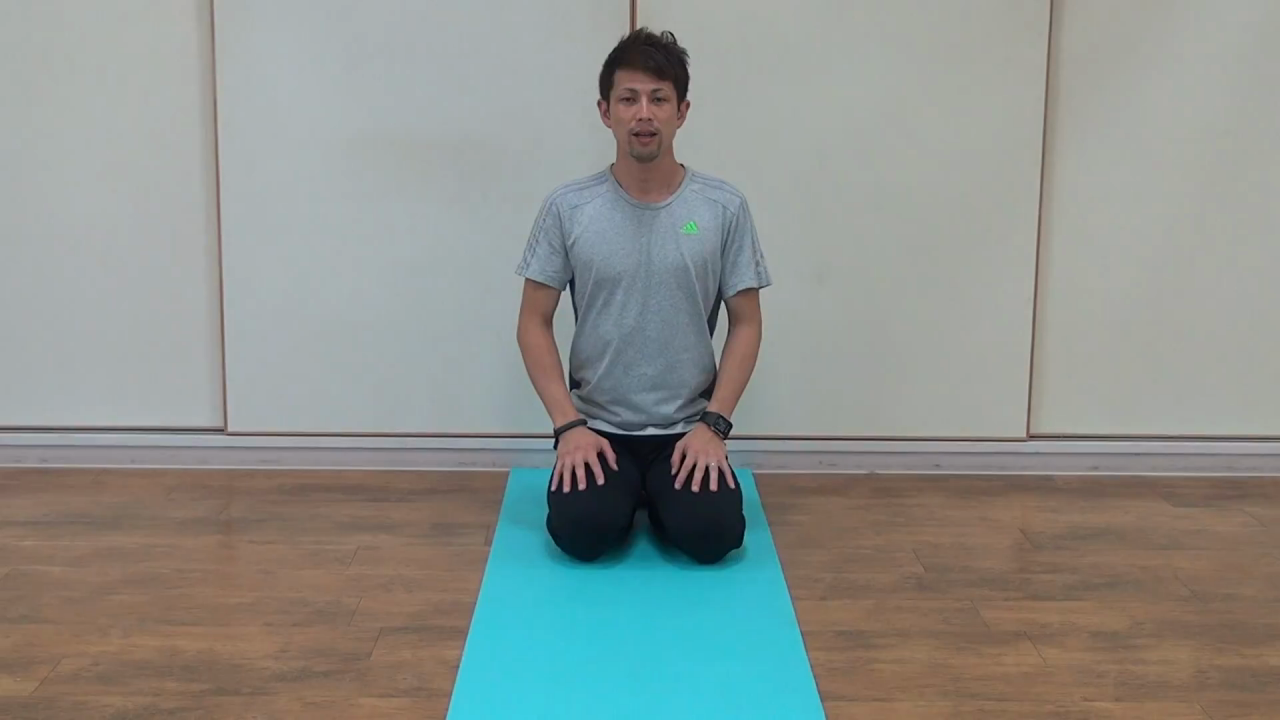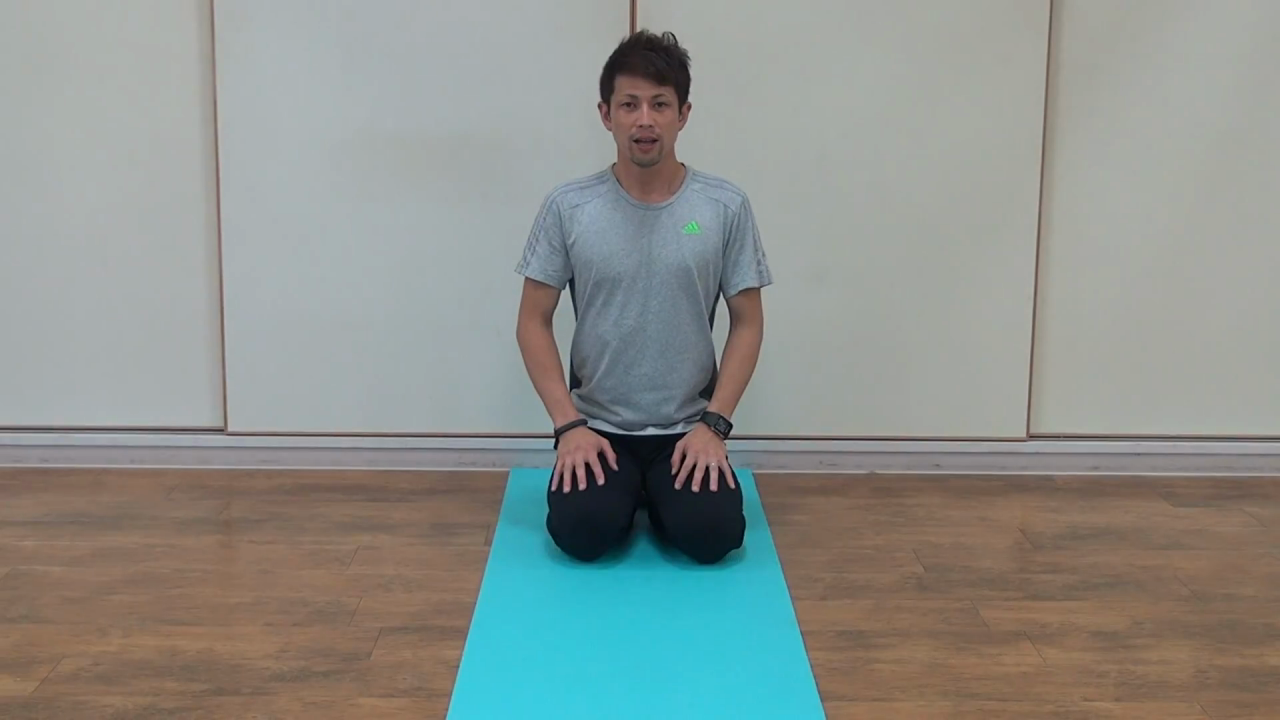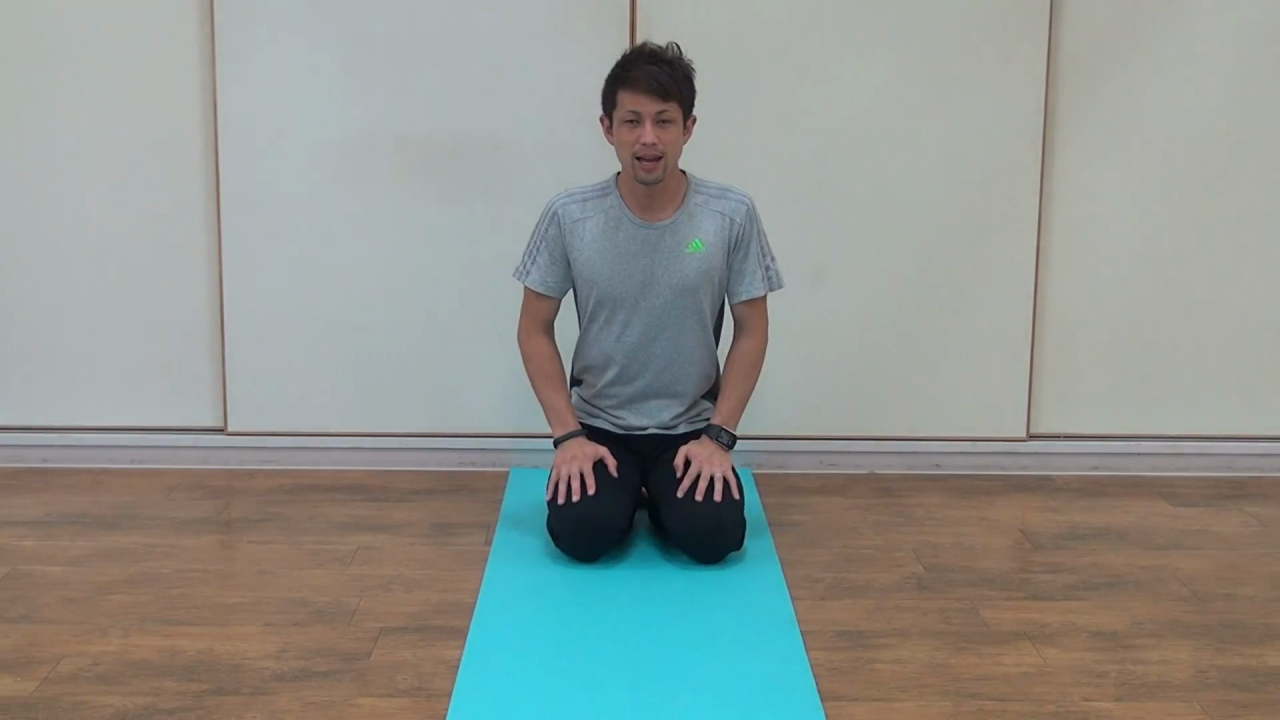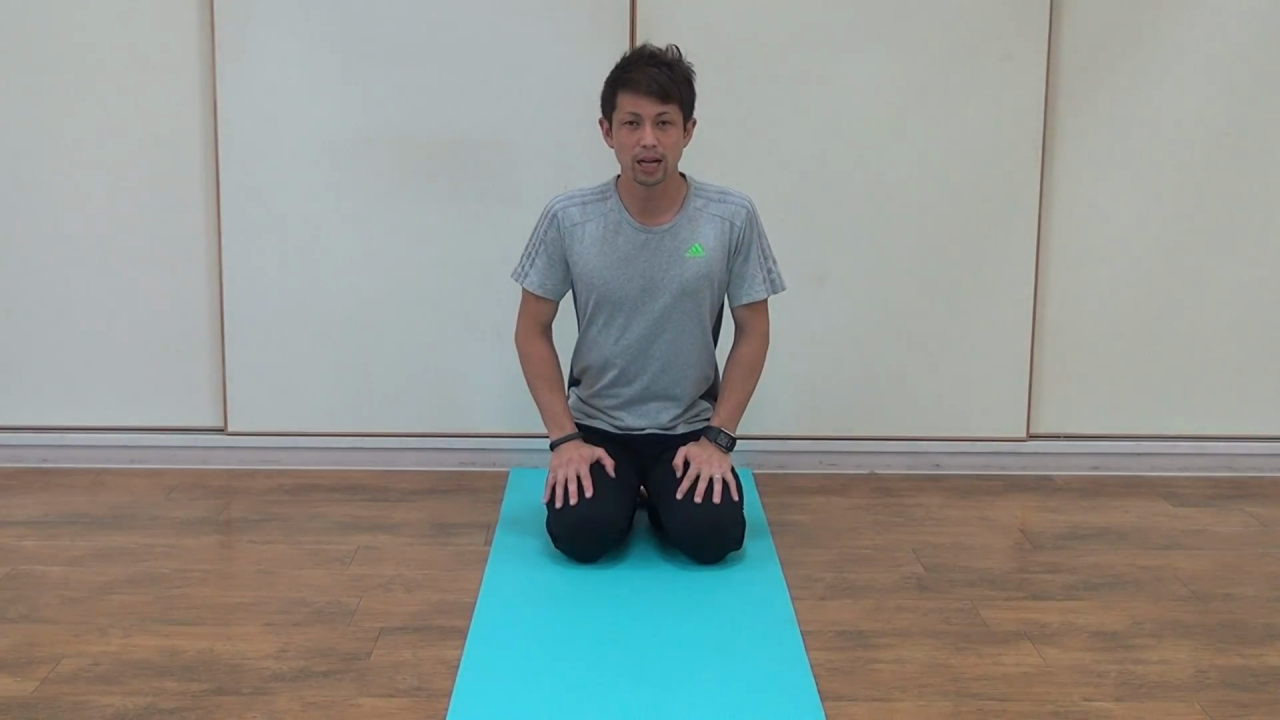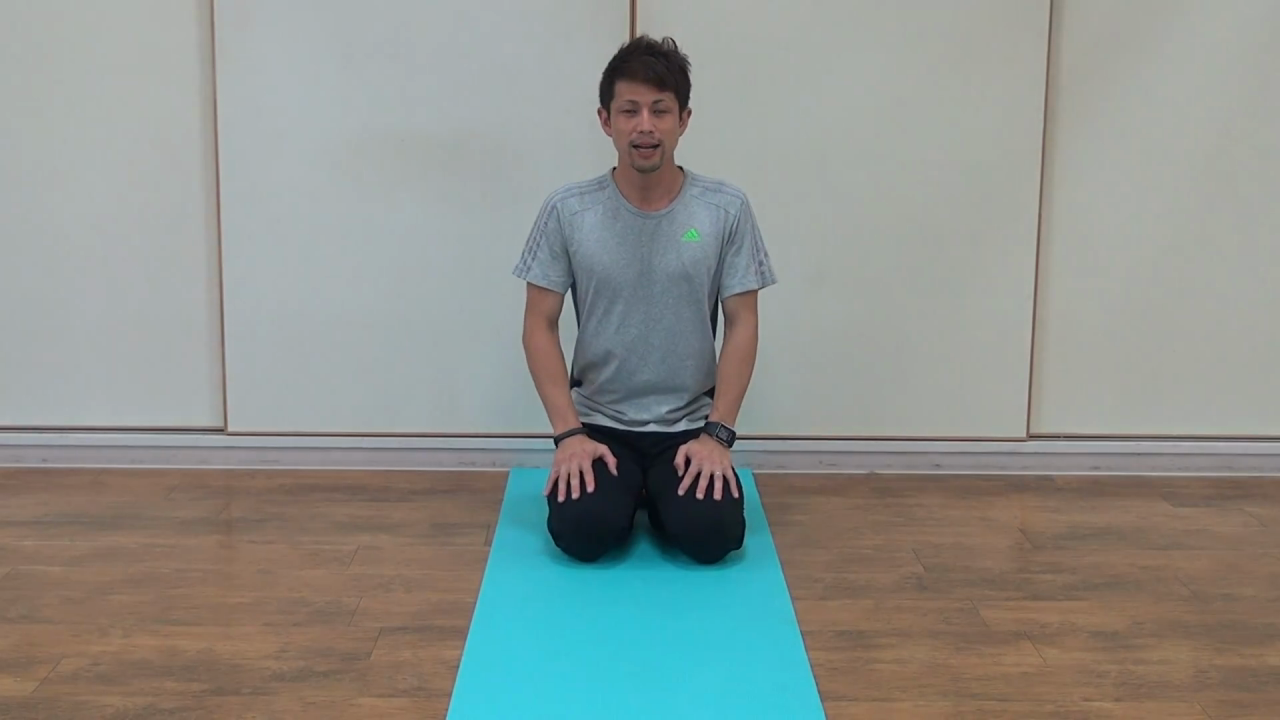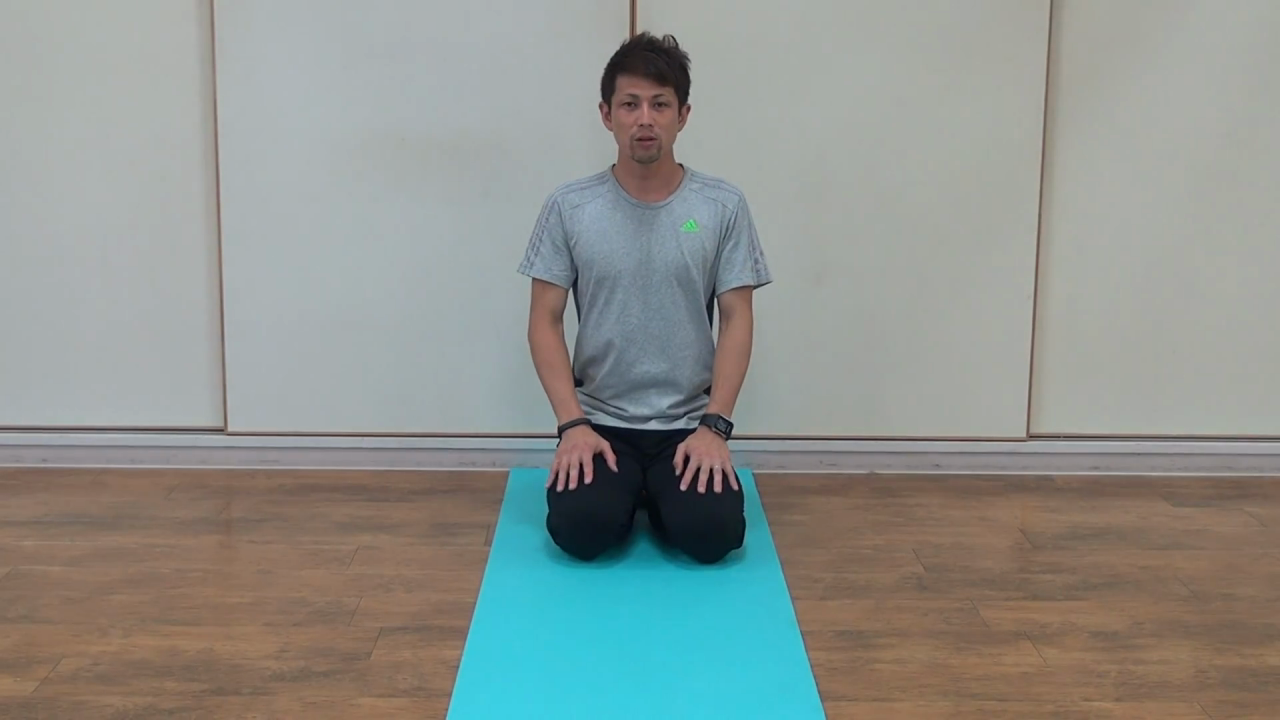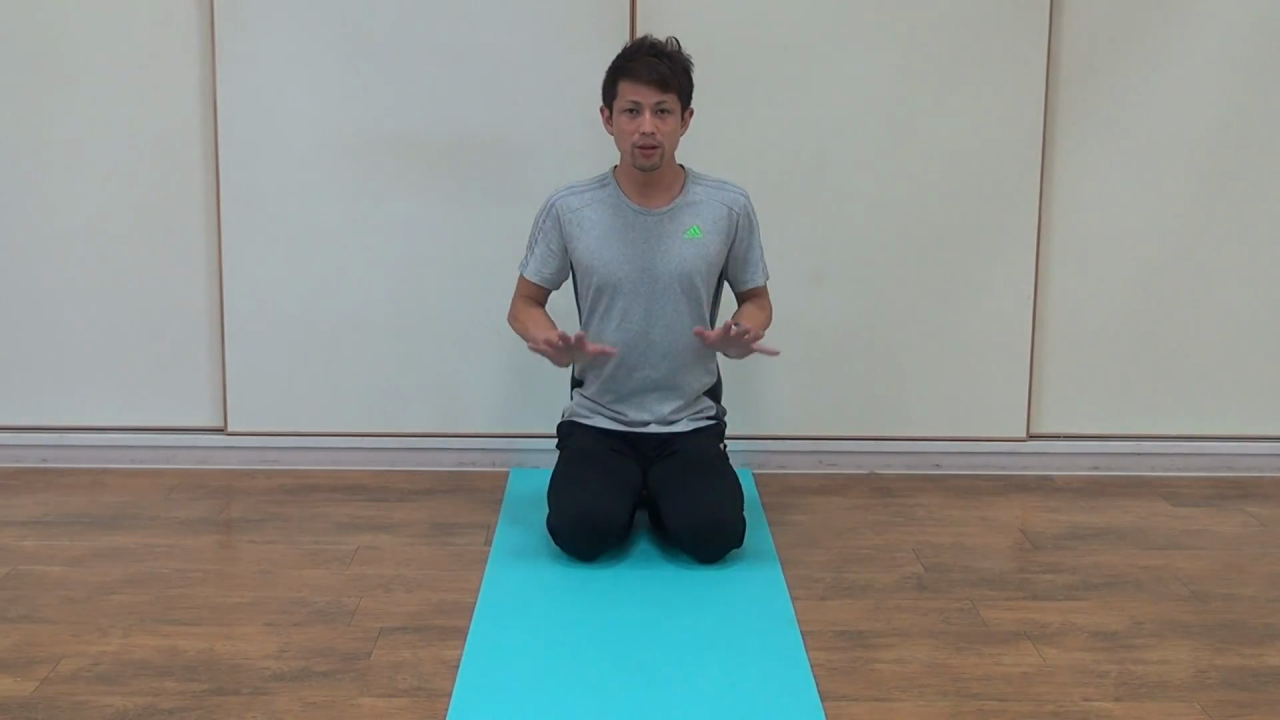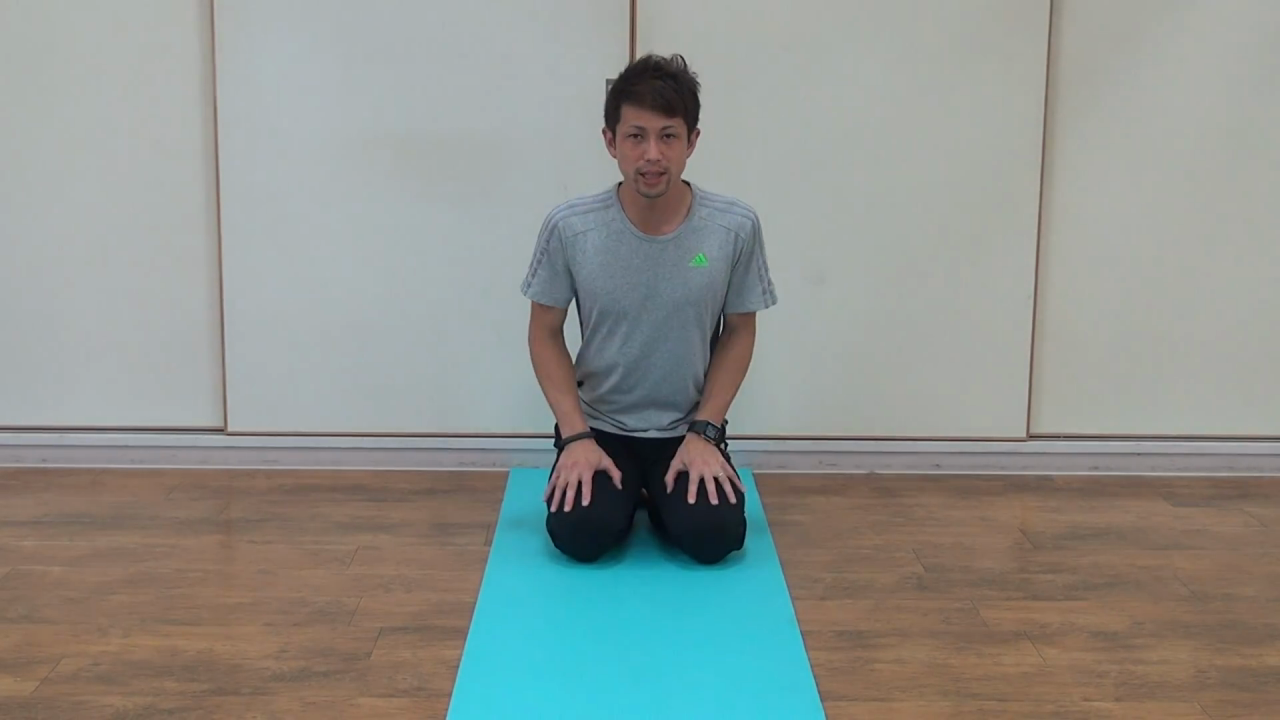
dt=0.5s
person 1, frame 1
left shoulder: (724, 207)
right shoulder: (567, 207)
left elbow: (745, 323)
right elbow: (535, 323)
left wrist: (714, 422)
right wrist: (568, 424)
left hip: (688, 426)
right hip: (596, 424)
left knee: (711, 534)
right knee: (582, 531)
left ankle: (658, 493)
right ankle: (626, 492)
person 1, frame 2
left shoulder: (726, 206)
right shoulder: (567, 207)
left elbow: (746, 323)
right elbow: (534, 322)
left wrist: (715, 423)
right wrist: (568, 424)
left hip: (688, 426)
right hip: (597, 425)
left knee: (711, 534)
right knee: (582, 532)
left ankle: (659, 494)
right ankle: (625, 492)
person 1, frame 3
left shoulder: (732, 215)
right shoulder: (567, 216)
left elbow: (751, 331)
right elbow: (535, 330)
left wrist: (718, 435)
right wrist: (567, 433)
left hip: (690, 426)
right hip: (598, 424)
left knee: (711, 536)
right knee: (582, 533)
left ankle: (660, 494)
right ankle: (627, 494)
person 1, frame 4
left shoulder: (733, 219)
right shoulder: (566, 219)
left elbow: (753, 333)
right elbow: (532, 332)
left wrist: (718, 438)
right wrist: (564, 437)
left hip: (689, 426)
right hip: (597, 424)
left knee: (711, 536)
right knee: (579, 534)
left ankle: (659, 497)
right ankle: (624, 495)
person 1, frame 5
left shoulder: (726, 209)
right shoulder: (566, 211)
left elbow: (742, 325)
right elbow: (540, 326)
left wrist: (718, 433)
right wrist: (569, 432)
left hip: (689, 423)
right hip: (599, 421)
left knee: (711, 535)
right knee: (582, 532)
left ankle: (659, 495)
right ankle: (627, 492)
person 1, frame 6
left shoulder: (723, 206)
right shoulder: (567, 207)
left elbow: (736, 321)
right elbow: (545, 322)
left wrist: (714, 425)
right wrist: (572, 423)
left hip: (688, 421)
right hip: (600, 419)
left knee: (712, 535)
right knee: (580, 530)
left ankle: (659, 495)
right ankle: (626, 492)
person 1, frame 7
left shoulder: (729, 207)
right shoulder: (567, 209)
left elbow: (756, 299)
right elbow: (525, 305)
left wrist: (739, 336)
right wrist: (555, 344)
left hip: (691, 422)
right hip: (597, 420)
left knee: (712, 534)
right knee: (582, 531)
left ankle: (658, 493)
right ankle: (626, 492)
person 1, frame 8
left shoulder: (736, 227)
right shoulder: (568, 227)
left elbow: (738, 333)
right elbow: (545, 334)
left wrist: (704, 431)
right wrist: (576, 435)
left hip: (688, 428)
right hip: (600, 425)
left knee: (713, 536)
right knee: (580, 534)
left ankle: (660, 497)
right ankle: (626, 496)
